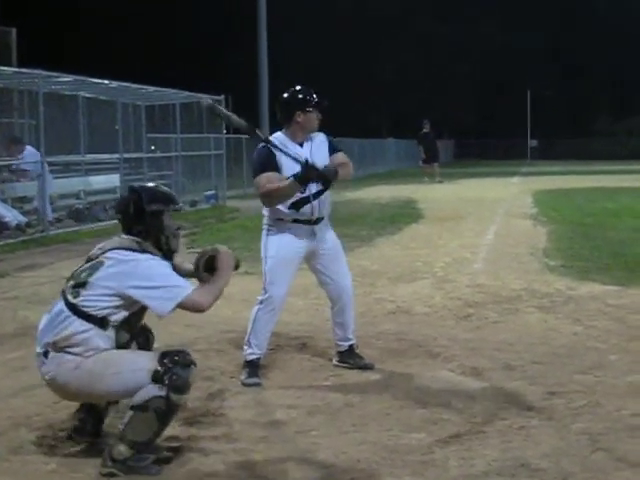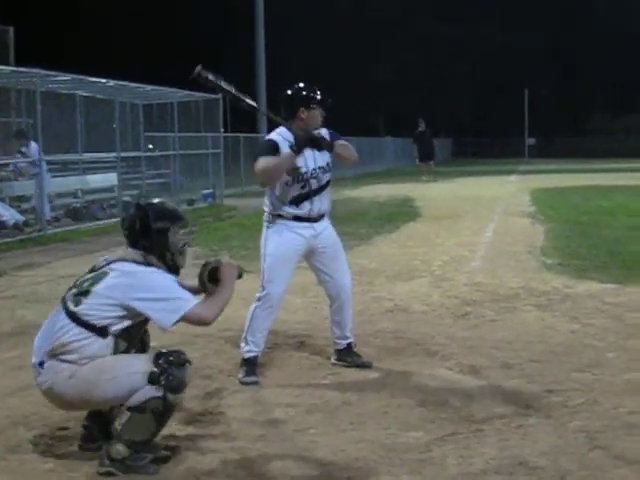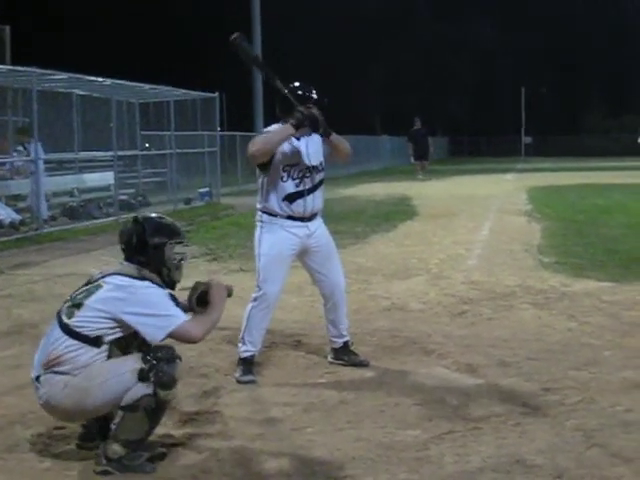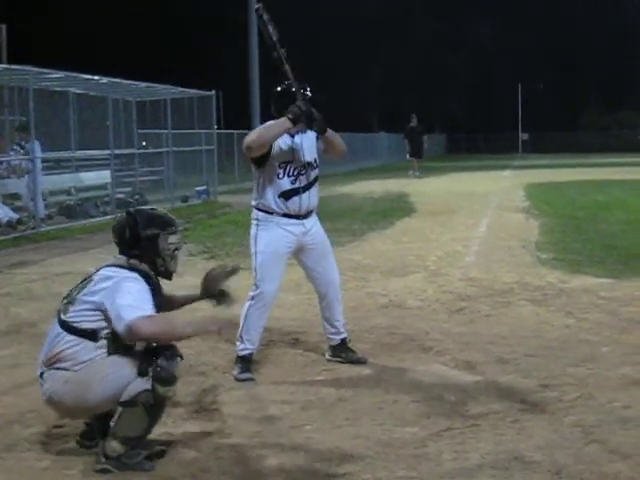
dt=0.2s
person 1, frame 1
left shoulder: (322, 141)
right shoulder: (268, 151)
left elbow: (348, 167)
right elbow: (266, 194)
left wrist: (333, 171)
right wrist: (300, 179)
left hip: (320, 230)
right hip: (283, 232)
left knee: (343, 289)
right knee: (272, 296)
left ankle: (345, 350)
right ankle: (252, 360)
person 1, frame 2
left shoulder: (323, 135)
right shoulder: (275, 142)
left elbow: (352, 157)
right elbow: (262, 175)
left wrist: (328, 144)
right wrist: (295, 148)
left hip: (321, 227)
right hip: (284, 229)
left knee: (342, 287)
right knee: (271, 293)
left ankle: (343, 348)
right ankle: (249, 358)
person 1, frame 3
left shoulder: (316, 136)
right shoulder: (272, 138)
left elbow: (345, 153)
right elbow: (254, 153)
left wrist: (326, 131)
right wrist: (293, 126)
left hip: (314, 226)
right hip: (277, 228)
left knee: (335, 286)
right knee: (267, 293)
left ankle: (340, 347)
right ankle: (246, 357)
person 1, frame 4
left shoulder: (311, 133)
right shoulder: (268, 134)
left elbow: (340, 149)
right elbow: (249, 146)
left wrist: (321, 127)
right wrist: (289, 121)
left hip: (309, 223)
right hip: (273, 226)
left knee: (330, 284)
right knee: (263, 290)
left ankle: (338, 344)
right ankle: (244, 355)
person 2, frame 1
left shoulder: (120, 249)
right shoulder: (138, 263)
left elbow: (164, 272)
right elbow: (201, 301)
left wrist: (198, 271)
right wrist: (224, 270)
left hip: (61, 353)
right hip: (68, 367)
left knee: (138, 340)
right knee: (176, 369)
left ankle: (90, 422)
right ankle: (122, 455)
person 2, frame 2
left shoulder: (126, 264)
right shoulder: (144, 276)
left elbow: (168, 294)
right elbow: (205, 314)
left wrist: (201, 287)
right wrist: (227, 281)
left hip: (59, 363)
right hip: (65, 377)
left knee: (136, 345)
right knee: (173, 368)
left ankle: (99, 430)
right ankle: (121, 454)
person 2, frame 3
left shoulder: (126, 278)
right shoulder: (138, 290)
left elbow: (162, 311)
right elbow: (193, 332)
right wrist: (215, 304)
left hip: (63, 375)
right hip: (62, 388)
left knee: (142, 350)
right knee: (163, 365)
left ankle: (98, 431)
right ankle: (117, 454)
person 2, frame 4
left shoulder: (131, 272)
right shoulder: (128, 281)
left elbow: (160, 304)
right elbow: (147, 328)
left wrist: (202, 294)
right wrist: (200, 326)
left hip: (73, 374)
right hip: (66, 384)
left knee: (155, 349)
right knee: (164, 361)
left ankle: (99, 430)
right ankle: (117, 451)
